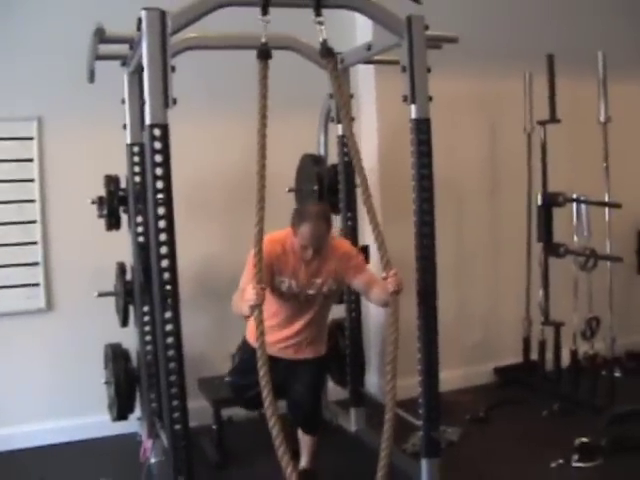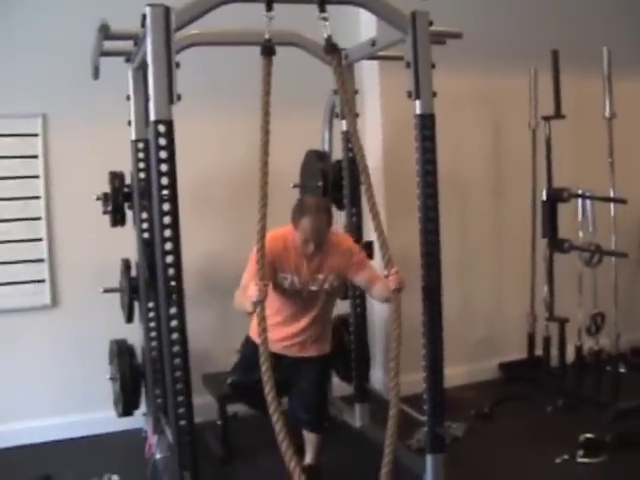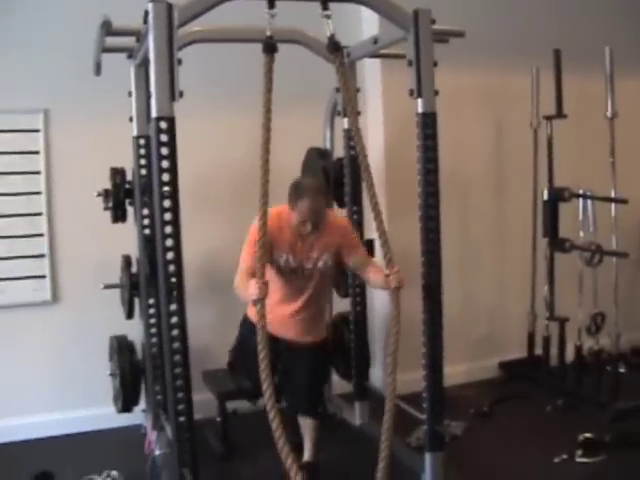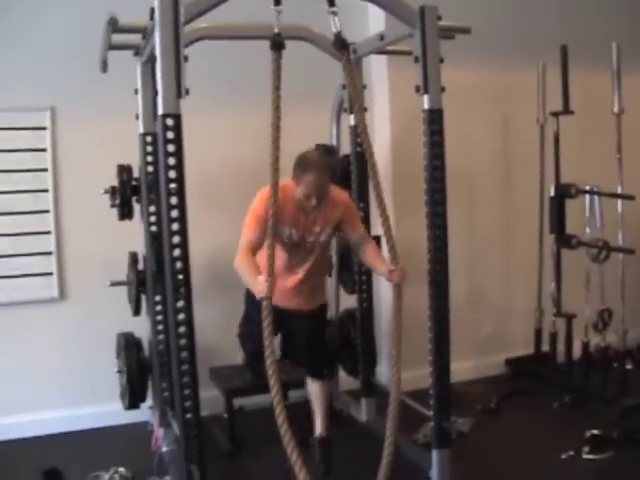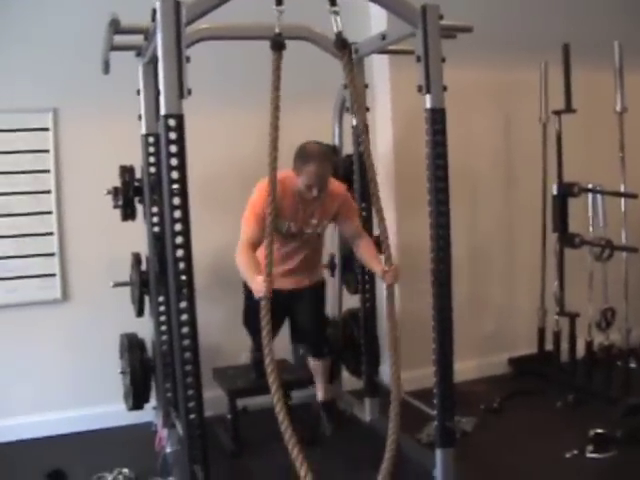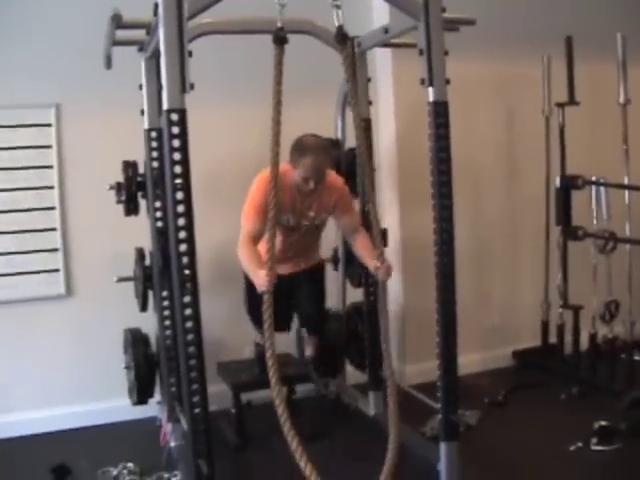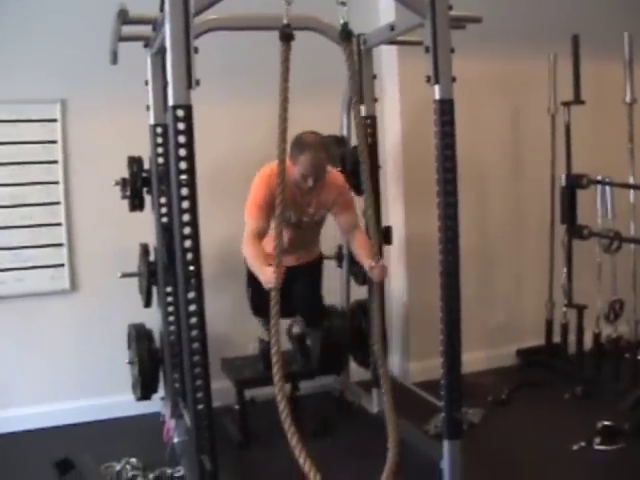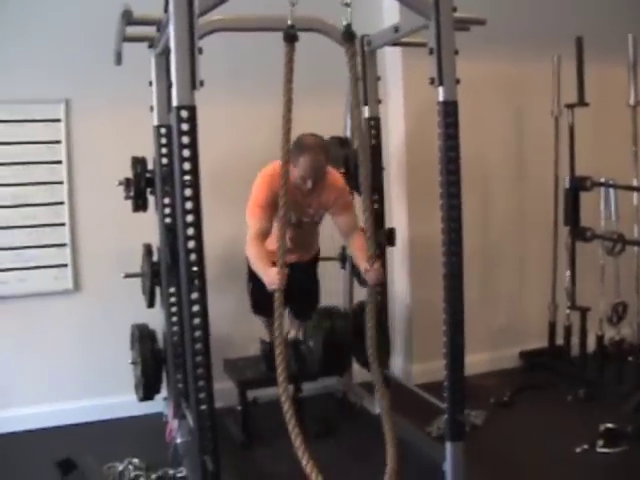
dt=0.1s
person 1, frame 1
left shoulder: (342, 252)
right shoulder: (271, 247)
left elbow: (372, 288)
right elbow: (239, 301)
left wrist: (387, 291)
right wrist: (247, 304)
left hip: (308, 350)
right hip: (263, 342)
left knee: (307, 414)
right knee: (242, 392)
person 1, frame 2
left shoulder: (344, 248)
right shoulder: (272, 244)
left elbow: (373, 285)
right elbow: (240, 297)
left wrist: (389, 287)
right wrist: (249, 301)
left hip: (312, 347)
right hip: (266, 340)
left knee: (311, 413)
right knee: (242, 390)
person 1, frame 3
left shoulder: (338, 226)
right shoulder: (269, 225)
left elbow: (363, 265)
right elbow: (243, 277)
left wrist: (384, 281)
right wrist: (249, 293)
left hip: (309, 329)
right hip: (263, 322)
left knee: (307, 398)
right knee: (244, 372)
person 1, frame 4
left shoulder: (340, 201)
right shoulder: (270, 198)
left elbow: (362, 242)
right elbow: (244, 253)
left wrist: (386, 269)
right wrist: (254, 280)
left hip: (309, 300)
right hip: (267, 296)
left knee: (315, 366)
left ankle: (321, 435)
person 1, frame 5
left shoulder: (338, 193)
right shoulder: (269, 190)
left elbow: (356, 235)
right elbow: (244, 246)
left wrist: (379, 267)
right wrist: (256, 280)
left hip: (308, 279)
right hip: (267, 278)
left knee: (316, 340)
right knee: (260, 334)
left ankle: (323, 397)
right ankle: (258, 359)
person 1, frame 6
left shoulder: (335, 187)
right shoulder: (268, 183)
left elbow: (354, 233)
right elbow: (246, 242)
left wrist: (373, 263)
right wrist: (257, 276)
left hip: (307, 265)
right hip: (267, 264)
left knee: (313, 317)
right knee: (264, 320)
left ankle: (312, 356)
right ankle: (262, 345)
person 1, frame 7
left shoulder: (336, 183)
right shoulder: (268, 179)
left elbow: (352, 230)
right elbow: (250, 238)
left wrist: (369, 263)
right wrist: (264, 272)
left hip: (307, 256)
right hip: (269, 256)
left knee: (312, 312)
right knee: (266, 309)
person 1, frame 8
left shoulder: (335, 184)
right shoulder: (270, 180)
left elbow: (351, 231)
right elbow: (255, 238)
left wrist: (365, 265)
right wrist: (267, 274)
left hip: (304, 254)
right hip: (270, 254)
left knee: (304, 306)
right knee: (266, 308)
